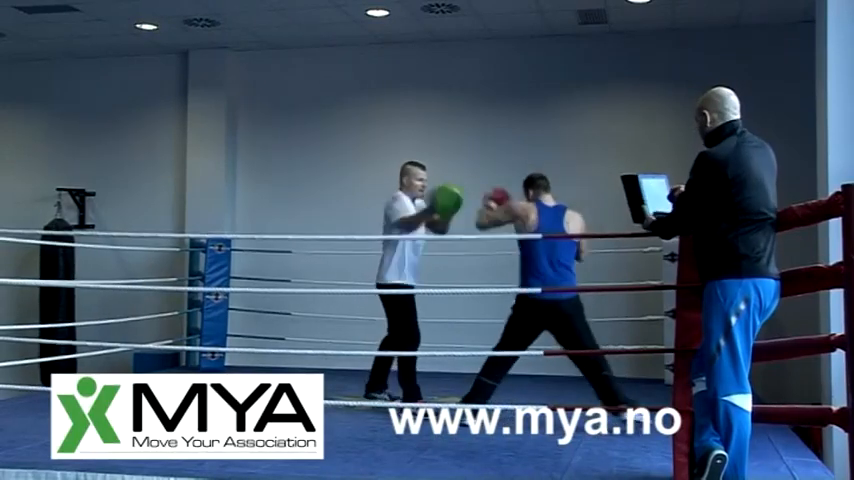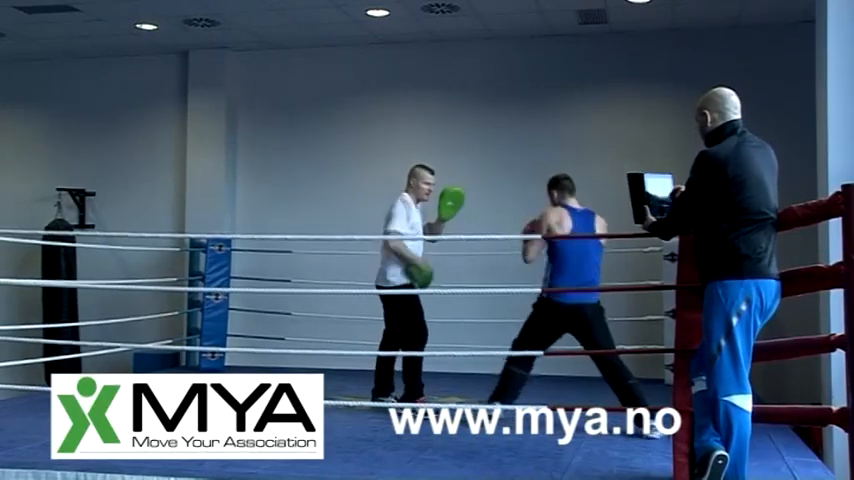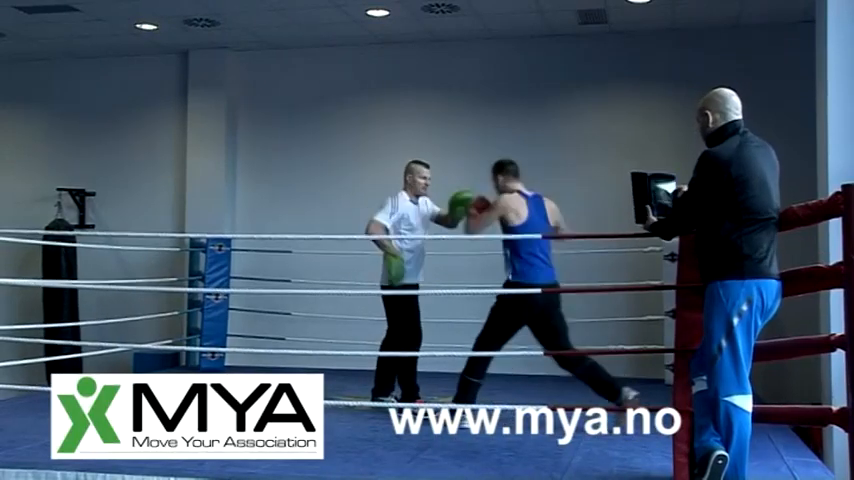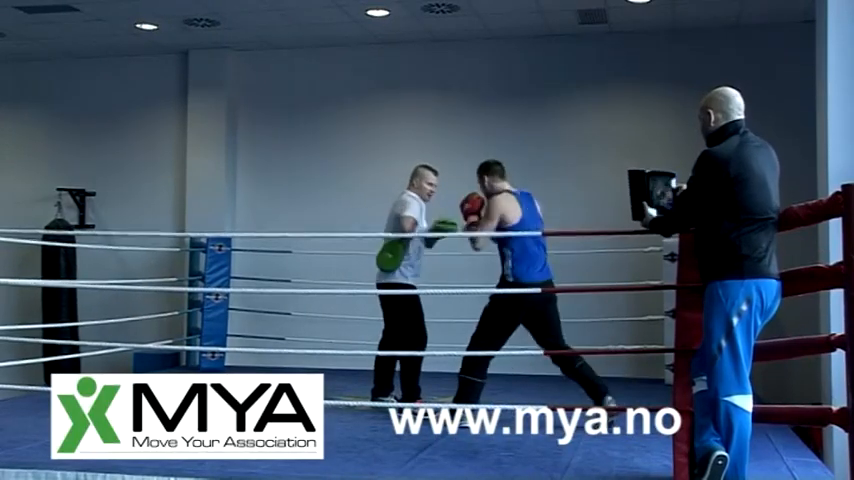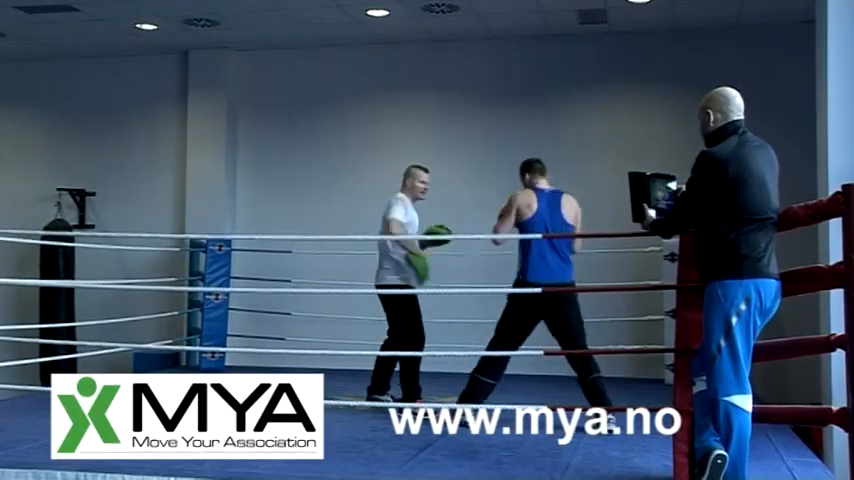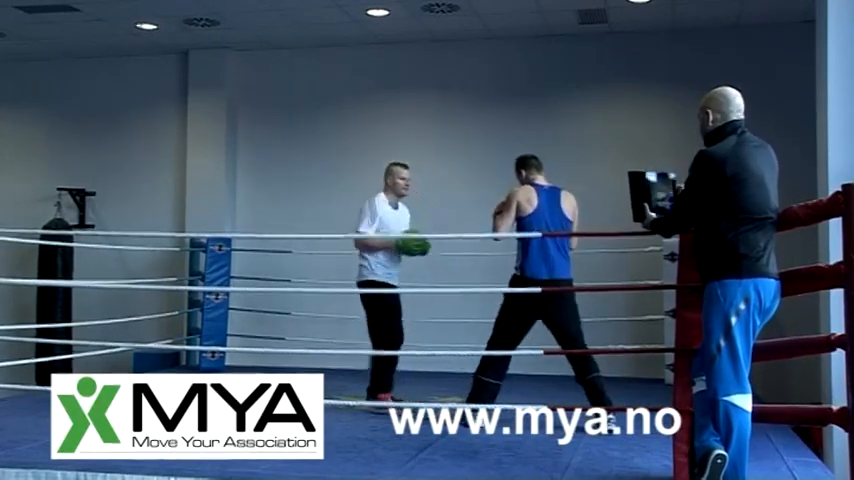
dt=0.3s
person 1, frame 1
left shoulder: (713, 158)
right shoulder: (761, 151)
left elbow: (686, 219)
left wrist: (655, 224)
right wrist: (690, 194)
left hip: (734, 281)
right hip: (762, 278)
left knee: (728, 380)
right knee: (706, 368)
person 1, frame 2
left shoulder: (713, 157)
right shoulder: (762, 151)
left elbow: (686, 218)
left wrist: (655, 225)
right wrist: (690, 195)
left hip: (735, 281)
right hip: (762, 279)
left knee: (728, 381)
right knee: (706, 367)
person 1, frame 3
left shoulder: (717, 157)
right shoulder: (763, 151)
left elbow: (689, 218)
left wrist: (657, 225)
right wrist: (691, 195)
left hip: (736, 281)
right hip: (764, 279)
left knee: (729, 380)
right knee: (706, 367)
person 1, frame 4
left shoulder: (716, 157)
right shoulder: (764, 152)
left elbow: (687, 216)
left wrist: (654, 221)
right wrist: (691, 195)
left hip: (736, 280)
right hip: (764, 278)
left knee: (729, 381)
right knee: (707, 367)
person 1, frame 5
left shoulder: (714, 158)
right shoulder: (764, 152)
left elbow: (685, 217)
left wrist: (654, 223)
right wrist: (691, 195)
left hip: (735, 281)
right hip: (764, 279)
left knee: (729, 380)
right knee: (707, 368)
person 1, frame 6
left shoulder: (712, 157)
right shoulder: (763, 152)
left elbow: (685, 217)
left wrist: (654, 222)
right wrist: (689, 196)
left hip: (734, 280)
right hip: (764, 279)
left knee: (728, 380)
right knee: (707, 368)
person 2, frame 1
left shoulder: (521, 209)
right shoulder: (575, 218)
left elbow: (482, 223)
left wrist: (490, 205)
left hip: (531, 303)
right hip: (566, 303)
left knee: (501, 357)
right knee: (592, 360)
right ankle: (625, 410)
person 2, frame 2
left shoulder: (551, 216)
right shoulder: (600, 222)
left elbow: (528, 257)
left wrist: (530, 233)
left hip: (554, 305)
right hip: (589, 307)
left knee: (521, 353)
right knee: (612, 364)
left ankle: (499, 404)
right ankle: (646, 420)
person 2, frame 3
left shoulder: (507, 201)
right shoulder: (546, 204)
left elbow: (472, 228)
right elbow: (562, 231)
left wrist: (475, 211)
left hip: (520, 291)
right hip: (546, 291)
left knee: (484, 349)
right knee: (565, 352)
right ankle: (620, 393)
person 2, frame 4
left shoulder: (498, 202)
right shoulder: (531, 200)
left elbow: (478, 244)
left wrist: (471, 220)
left hip: (517, 289)
right hip: (543, 288)
left knee: (480, 349)
right knee: (559, 349)
right ankle: (604, 399)
person 2, frame 5
left shoulder: (520, 199)
right shoulder: (571, 202)
left elbow: (498, 238)
right elbow: (576, 247)
left wrist: (503, 217)
left hip: (530, 288)
right hip: (563, 289)
left knee: (501, 348)
right knee: (579, 352)
left ankle: (468, 408)
right ankle: (605, 414)
person 2, frame 6
left shoulder: (519, 194)
right shoulder: (569, 199)
left elbow: (499, 232)
left wrist: (500, 213)
left hip: (528, 285)
right hip: (561, 286)
left knee: (500, 348)
right knee: (578, 351)
right ankle: (605, 413)
person 3, frame 1
left shoulder: (418, 203)
right shoulder: (398, 202)
left elbow: (439, 229)
right elbow: (409, 224)
left wrist: (442, 214)
right wrist: (430, 213)
left hip: (404, 281)
right hip: (394, 282)
left knee: (395, 336)
right knee: (408, 337)
left ankle: (376, 389)
right ankle: (411, 400)
person 3, frame 2
left shoulder: (410, 206)
right shoulder: (403, 205)
left elbow: (429, 233)
right elbow: (392, 243)
left wrist: (444, 217)
right wrist: (419, 263)
left hip: (393, 283)
right hip: (398, 283)
left knee: (394, 337)
right knee: (416, 336)
left ankle: (382, 393)
right ankle: (413, 397)
person 3, frame 3
left shoulder: (424, 203)
right shoulder: (396, 202)
left elbow: (448, 220)
right elbow: (372, 229)
left wrist: (457, 209)
right wrist: (392, 251)
left hip: (405, 282)
right hip: (398, 283)
left knee: (395, 337)
right knee: (409, 337)
left ankle: (382, 392)
right ankle: (410, 399)
person 3, frame 4
left shoulder: (412, 203)
right shoulder: (412, 201)
left elbow: (423, 241)
right elbow: (407, 225)
left wrist: (435, 233)
right wrist: (399, 245)
left hip: (392, 281)
right hip: (399, 282)
left knee: (393, 338)
right knee: (415, 338)
left ankle: (382, 392)
right ankle: (411, 399)
person 3, frame 5
left shoulder: (409, 210)
right shoulder: (399, 203)
right elbow: (393, 228)
right wrist: (414, 250)
left hip: (399, 282)
right hip: (395, 282)
left knee: (398, 338)
right knee: (413, 338)
left ankle: (378, 391)
right ankle: (411, 398)
person 3, frame 6
left shoulder: (404, 211)
right shoulder: (374, 205)
right elbow: (361, 242)
left wrist: (411, 246)
right wrist: (396, 243)
left hip: (390, 282)
right hip: (373, 280)
left knee: (392, 337)
right knee: (388, 336)
left ankle: (378, 393)
right ankle: (382, 393)
